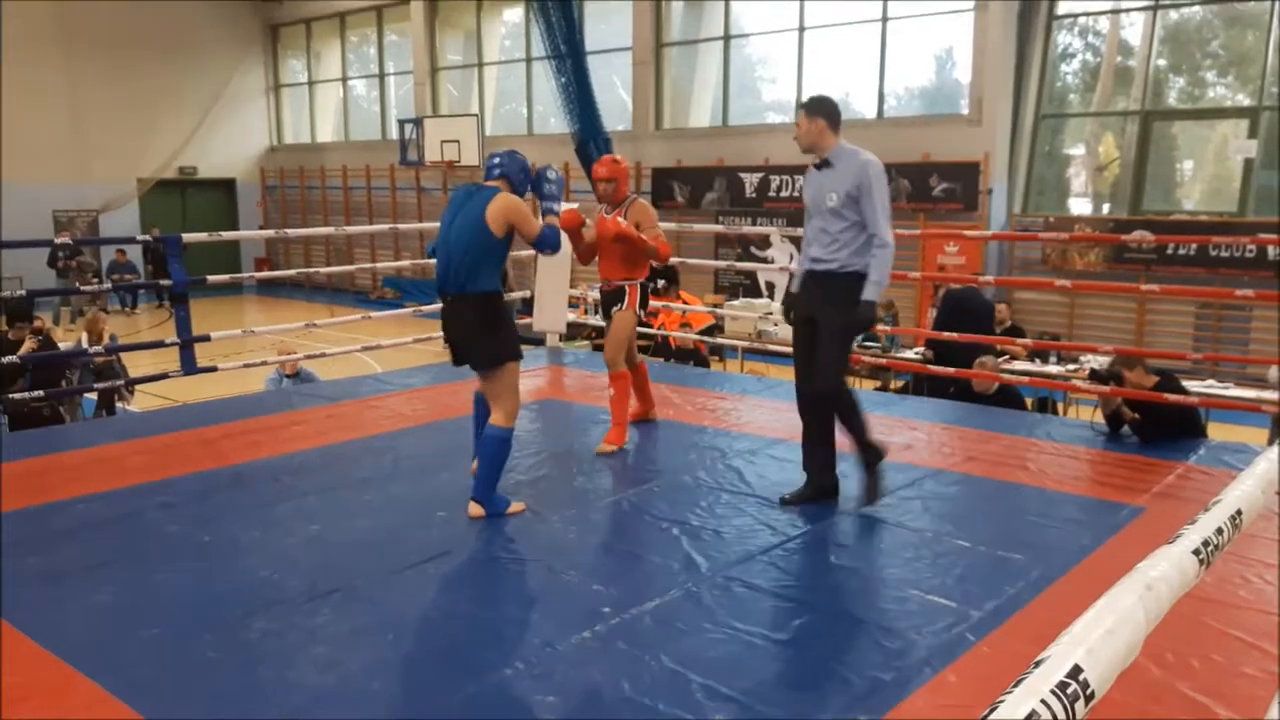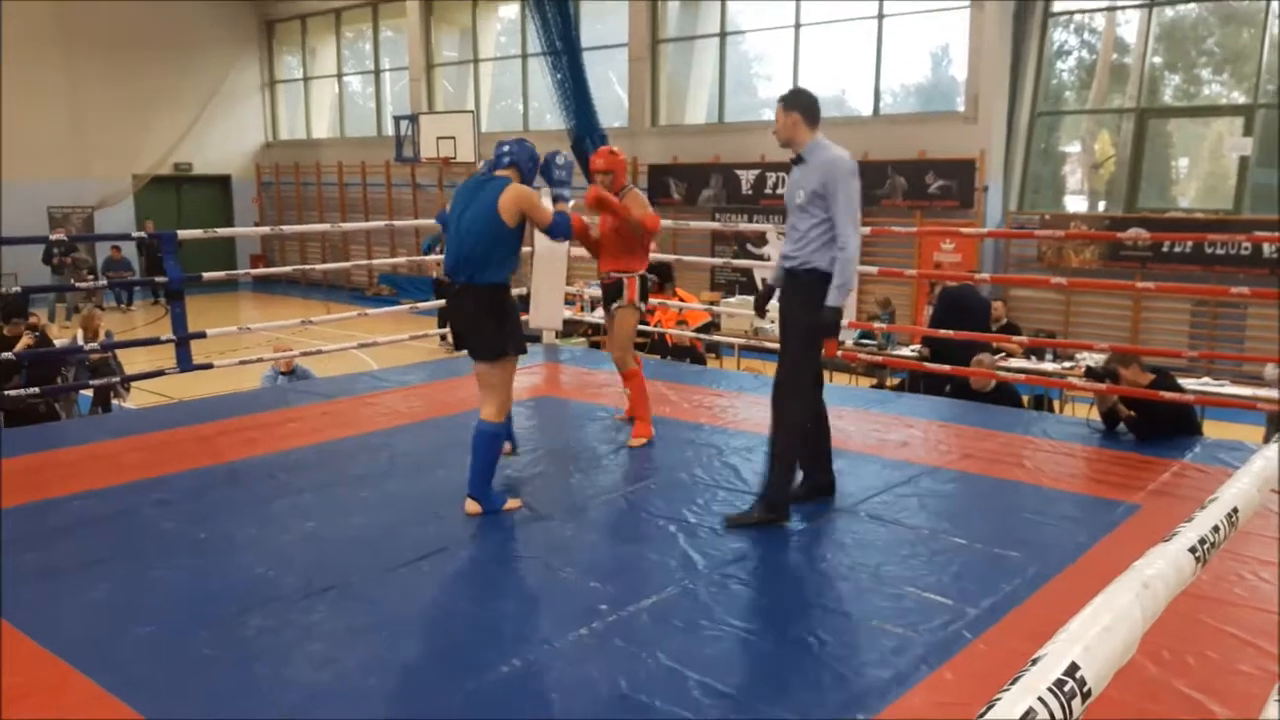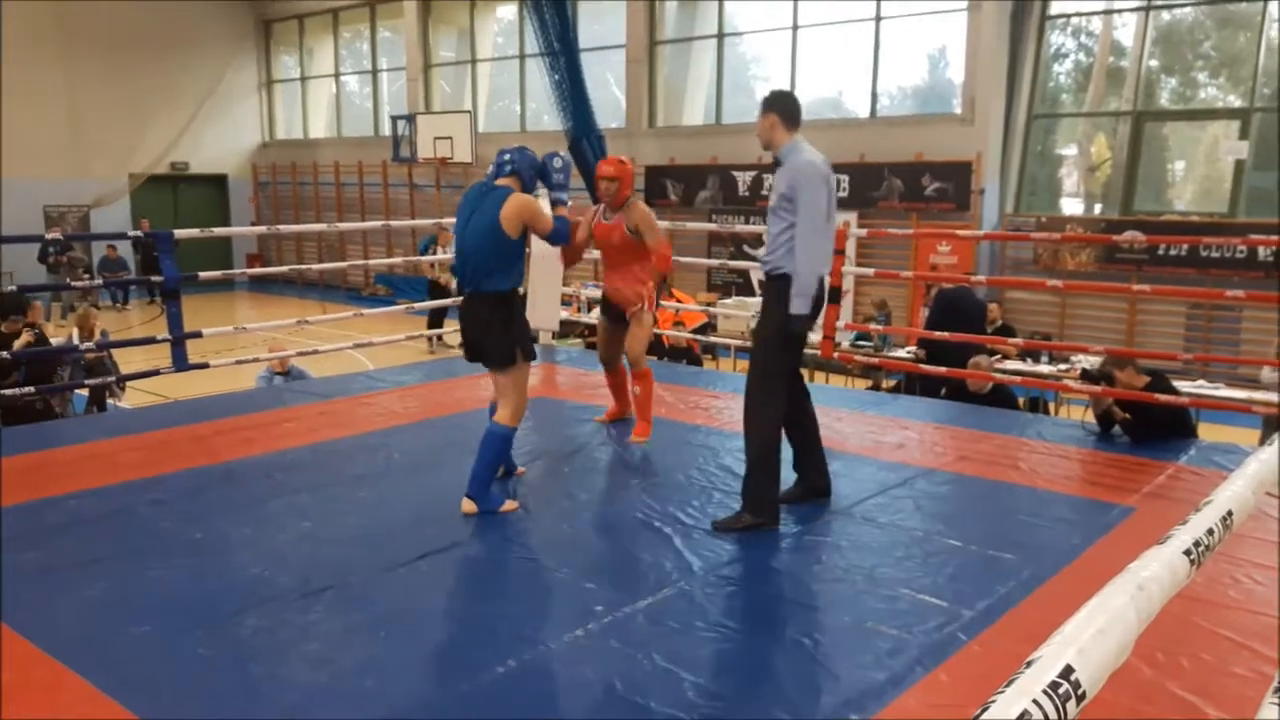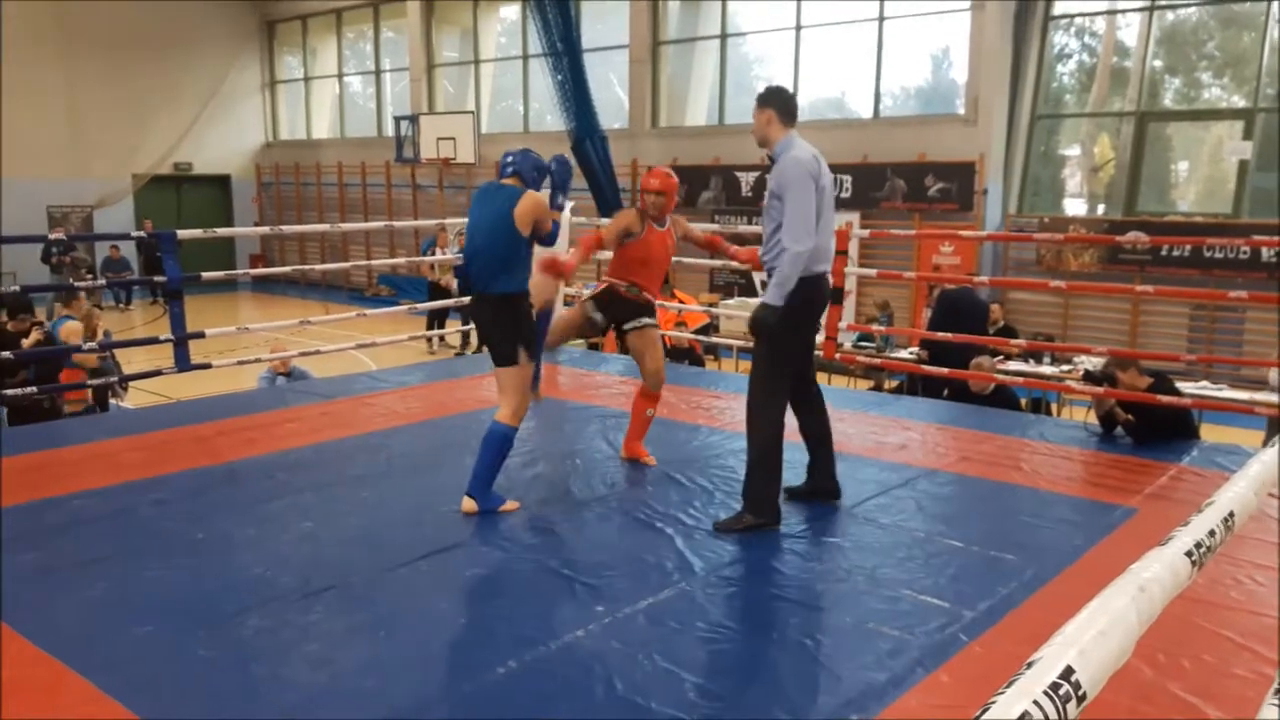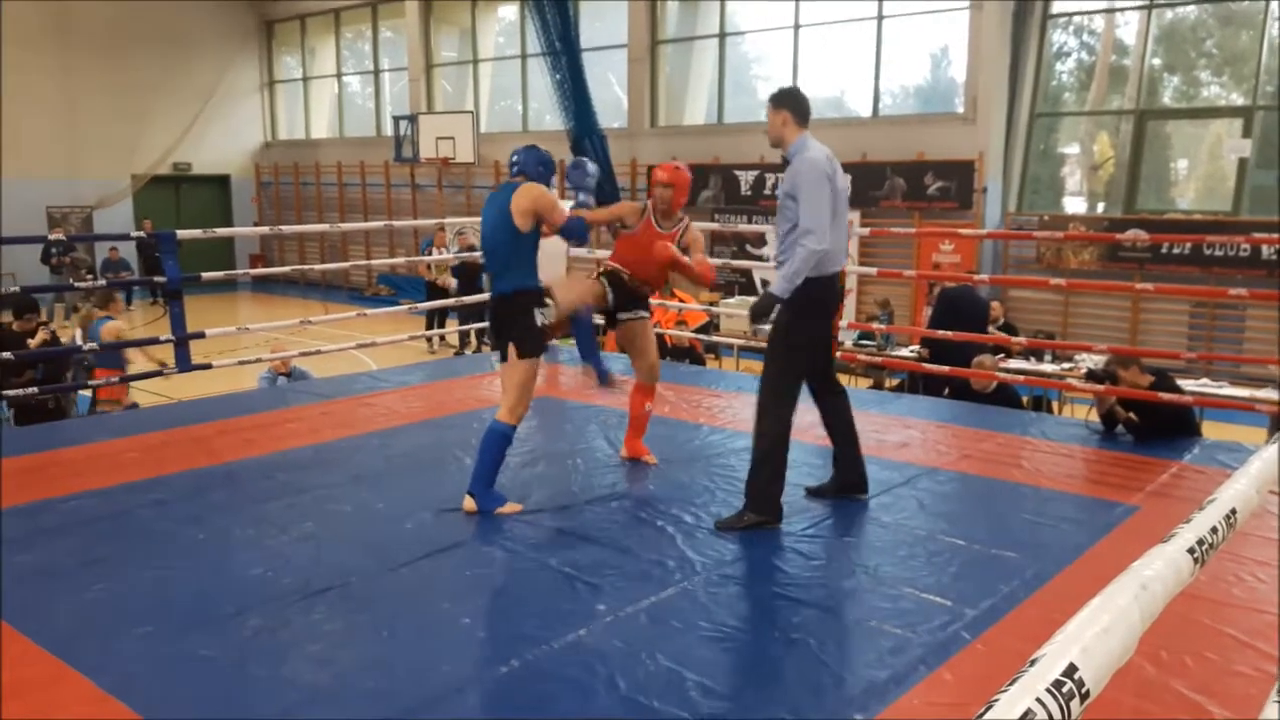
dt=0.2s
person 1, frame 1
left shoulder: (864, 166)
right shoulder: (814, 174)
left elbow: (882, 238)
left wrist: (871, 297)
right wrist: (796, 287)
left hip: (846, 287)
right hip: (813, 286)
left knee: (828, 382)
right knee: (807, 386)
left ankle: (869, 455)
right ankle: (821, 478)
person 1, frame 2
left shoulder: (835, 162)
right shoulder: (799, 167)
left elbow: (848, 239)
left wrist: (835, 301)
right wrist: (775, 282)
left hip: (815, 286)
right hip: (795, 284)
left knee: (792, 387)
right knee: (803, 386)
left ankle: (774, 499)
right ankle: (818, 477)
person 1, frame 3
left shoulder: (807, 166)
right shoulder: (790, 166)
left elbow: (812, 243)
left wrist: (799, 308)
left hip: (792, 292)
right hip: (782, 287)
left knee: (763, 393)
right knee: (787, 386)
left ankle: (759, 505)
right ankle: (813, 478)
person 1, frame 4
left shoulder: (795, 162)
right shoulder: (799, 159)
left elbow: (799, 242)
left wrist: (771, 301)
left hip: (795, 288)
right hip: (802, 286)
left knee: (766, 394)
right knee: (801, 384)
left ankle: (760, 506)
right ankle: (822, 479)
person 1, frame 5
left shoulder: (808, 163)
right shoulder: (816, 158)
left elbow: (815, 241)
left wrist: (776, 292)
left hip: (810, 288)
right hip: (820, 286)
left knee: (777, 393)
right knee: (822, 381)
left ankle: (763, 503)
right ankle: (849, 475)
person 2, frame 1
left shoulder: (460, 196)
right shoulder: (509, 203)
left elbow: (443, 246)
right elbow: (549, 244)
right wrist: (550, 200)
left hip: (454, 309)
right hip: (484, 310)
left knee: (490, 387)
right knee: (506, 409)
left ankle: (483, 456)
right ankle: (484, 498)
person 2, frame 2
left shoulder: (468, 185)
right shoulder: (519, 193)
left elbow: (446, 221)
right elbow: (561, 230)
right wrist: (560, 185)
left hip: (459, 299)
right hip: (490, 301)
left knee: (493, 387)
right knee: (496, 402)
left ankle: (501, 440)
right ankle: (479, 494)
person 2, frame 3
left shoulder: (473, 194)
right shoulder: (521, 203)
right elbow: (561, 235)
right wrist: (559, 189)
left hip: (472, 308)
right hip: (500, 311)
left knee: (506, 394)
right knee: (512, 407)
left ankle: (502, 462)
right ankle: (478, 495)
person 2, frame 4
left shoulder: (483, 194)
right shoulder: (531, 200)
right elbow: (548, 237)
right wrist: (560, 192)
left hip: (484, 303)
right hip: (508, 308)
right knee: (513, 406)
right ankle: (478, 494)
person 2, frame 5
left shoulder: (498, 197)
right shoulder: (533, 193)
right elbow: (578, 233)
left hip: (514, 300)
right hip: (517, 307)
left knee: (582, 291)
right knee: (514, 406)
left ankle: (593, 367)
right ankle: (479, 494)
person 3, frame 1
left shoulder: (639, 209)
right shoulder: (601, 213)
left elbow: (663, 254)
right elbow: (585, 258)
left wrist: (631, 236)
right wrist: (573, 232)
left hip: (630, 291)
right hip: (608, 291)
left knee: (613, 357)
right knee: (629, 356)
left ankle: (618, 431)
right ankle: (646, 408)
person 3, frame 2
left shoulder: (632, 198)
right shoulder: (603, 205)
left elbow: (651, 227)
left wrist: (611, 204)
right wrist: (582, 233)
left hip: (630, 284)
right hip: (610, 284)
left knee: (620, 354)
right knee: (622, 349)
left ankle: (643, 424)
right ankle: (638, 406)
person 3, frame 3
left shoulder: (638, 213)
right shoulder: (594, 215)
left elbow: (663, 256)
right elbow: (573, 252)
left wrist: (638, 287)
left hip: (639, 296)
right hip: (612, 295)
left knee: (635, 355)
right knee: (608, 359)
left ankle: (643, 423)
right ankle: (621, 406)
person 3, frame 4
left shoulder: (676, 225)
right shoulder: (630, 218)
left elbow: (705, 240)
right elbow: (598, 240)
left wrist: (735, 252)
right wrist: (570, 261)
left hip: (642, 308)
right hip: (613, 294)
left knee: (655, 377)
right knee: (550, 338)
left ankle: (633, 445)
person 3, frame 5
left shoulder: (689, 234)
right shoulder: (632, 211)
left elbow: (706, 278)
right elbow: (587, 218)
left wrist: (678, 260)
left hip: (636, 299)
right hip: (612, 281)
left knee: (650, 370)
left ankle: (634, 442)
